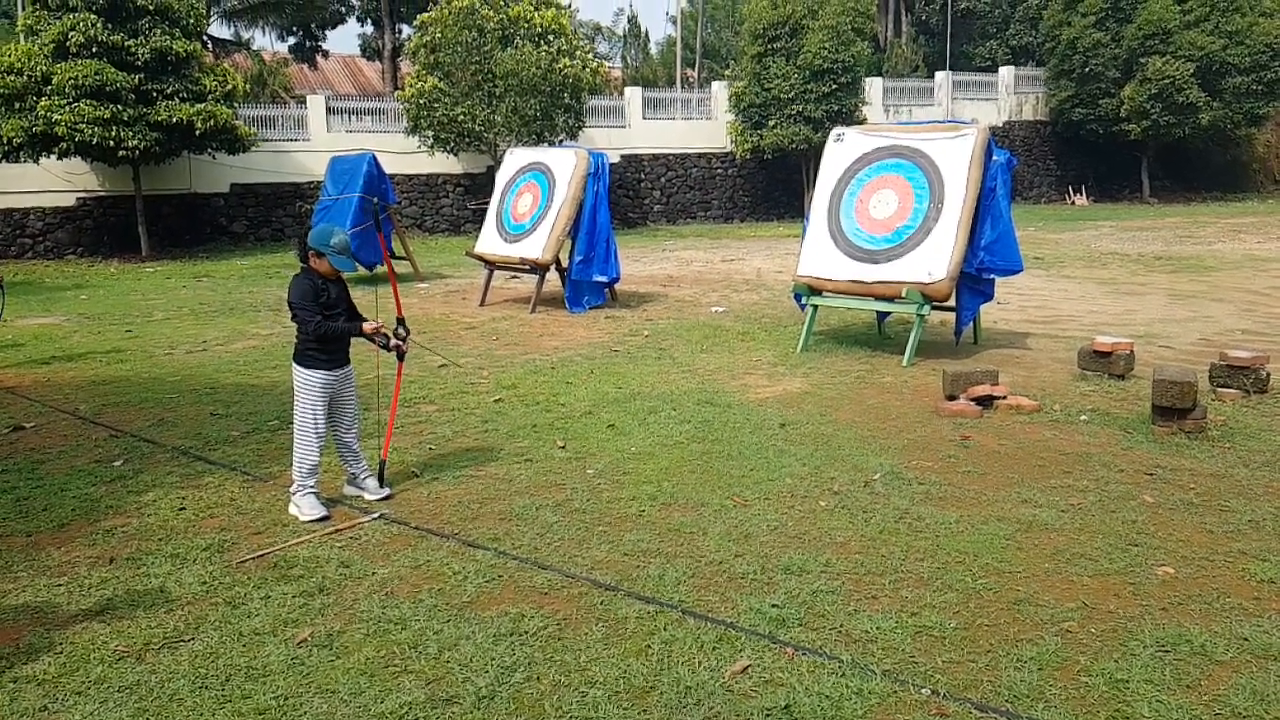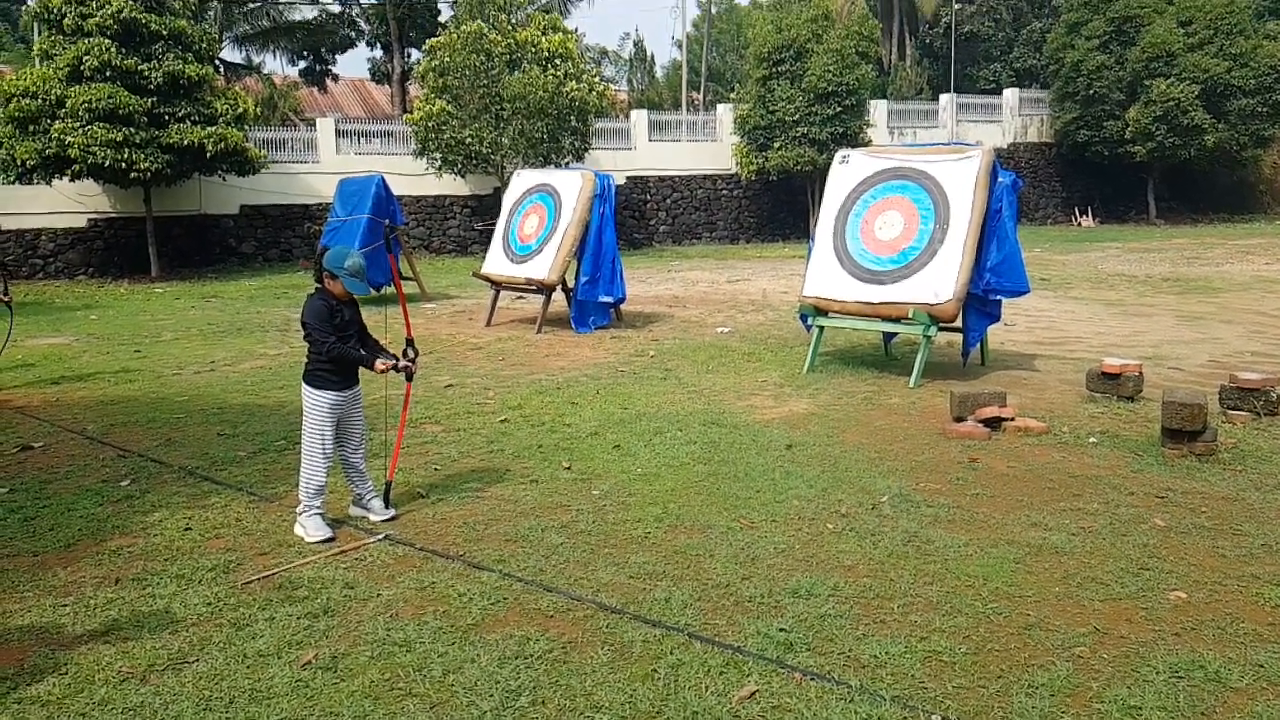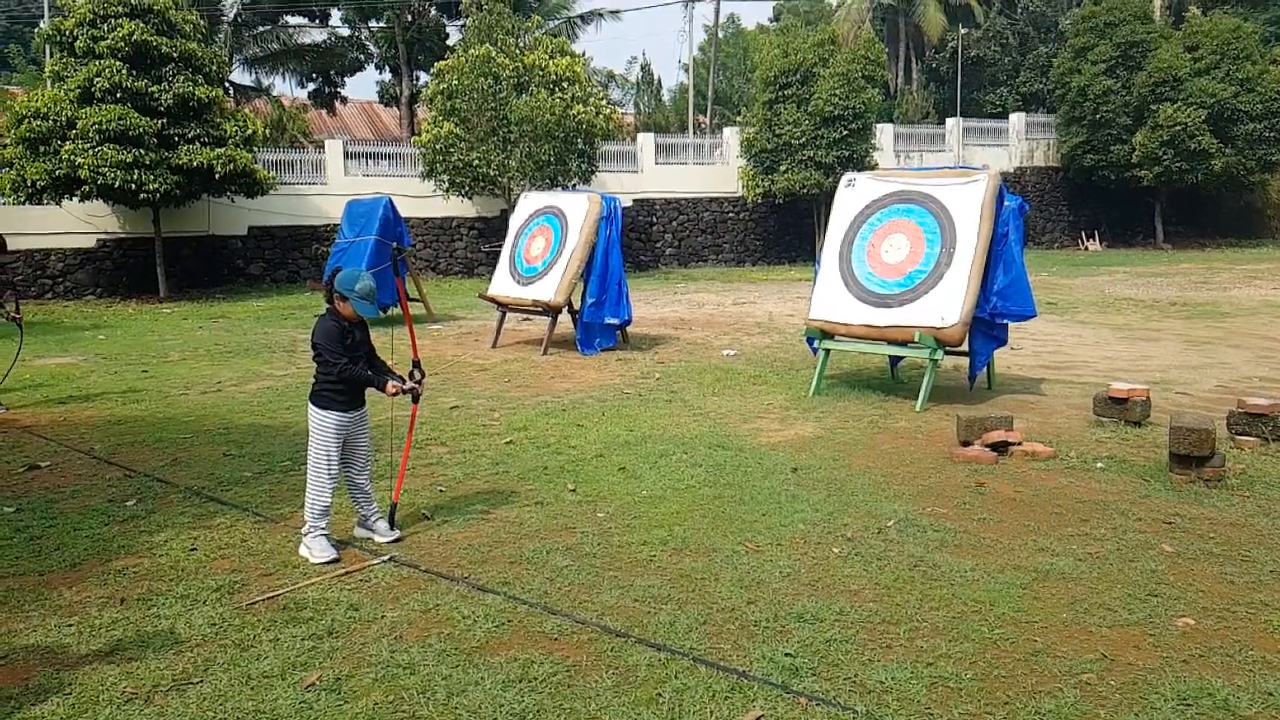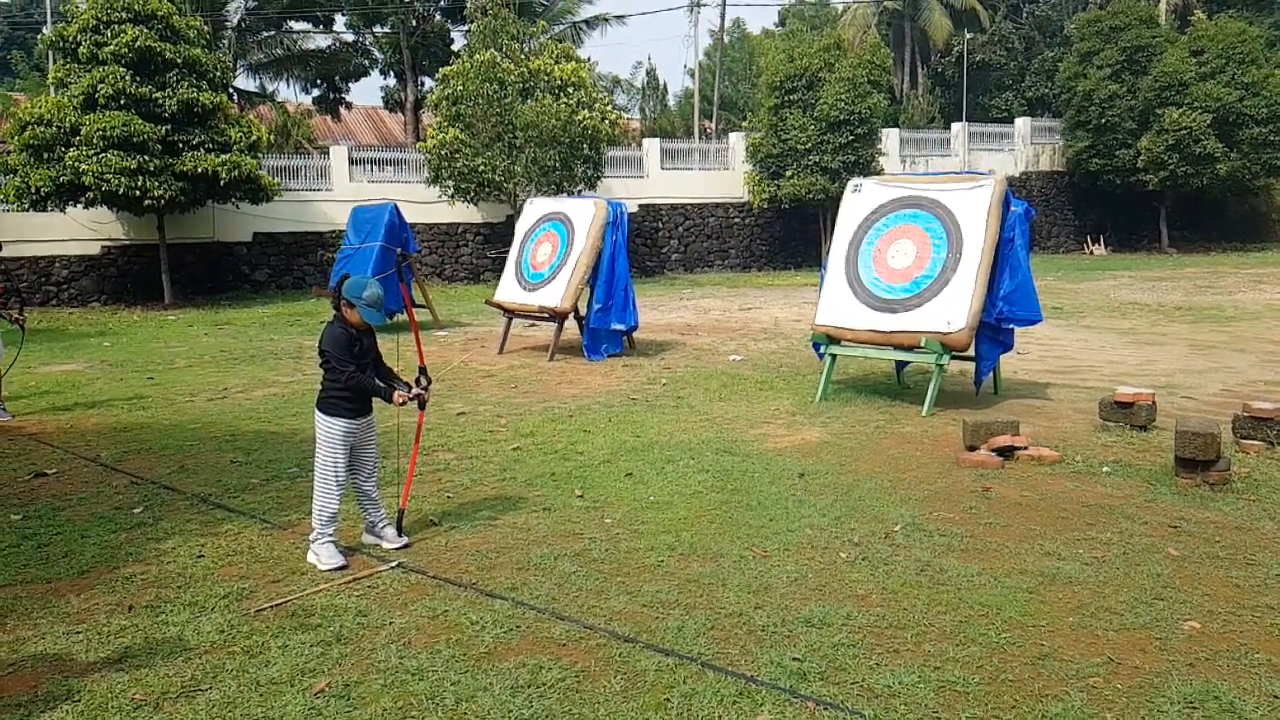
dt=0.4s
person 1, frame 1
left shoulder: (337, 283)
right shoulder: (302, 286)
left elbow: (353, 316)
right elbow: (316, 328)
left wrist: (385, 340)
right wrist: (358, 330)
left hip: (342, 368)
right hip: (312, 371)
left knee: (348, 428)
right knee: (311, 433)
left ankle: (358, 478)
right ankle: (302, 494)
person 1, frame 2
left shoulder: (349, 304)
right shoulder: (317, 307)
left elbow: (364, 338)
right elbow: (331, 348)
left wrist: (394, 361)
right wrist: (371, 362)
left hip: (350, 388)
right hip: (322, 391)
left knee: (354, 448)
right knee: (318, 453)
left ankle: (364, 499)
right ankle: (308, 514)
person 1, frame 3
left shoulder: (359, 325)
right shoulder: (327, 328)
left elbow: (372, 360)
right elbow: (342, 369)
left wrist: (400, 382)
right wrist: (382, 384)
left hip: (356, 409)
right hip: (328, 412)
left knee: (360, 470)
right knee: (324, 474)
left ankle: (369, 520)
right ankle: (314, 535)
person 1, frame 4
left shoulder: (366, 332)
right shoulder: (335, 335)
left elbow: (378, 367)
right elbow: (350, 377)
left wrist: (406, 388)
right wrist: (389, 395)
left hip: (363, 416)
right hip: (335, 419)
left knee: (367, 476)
right knee: (331, 481)
left ankle: (377, 526)
right ankle: (321, 542)
